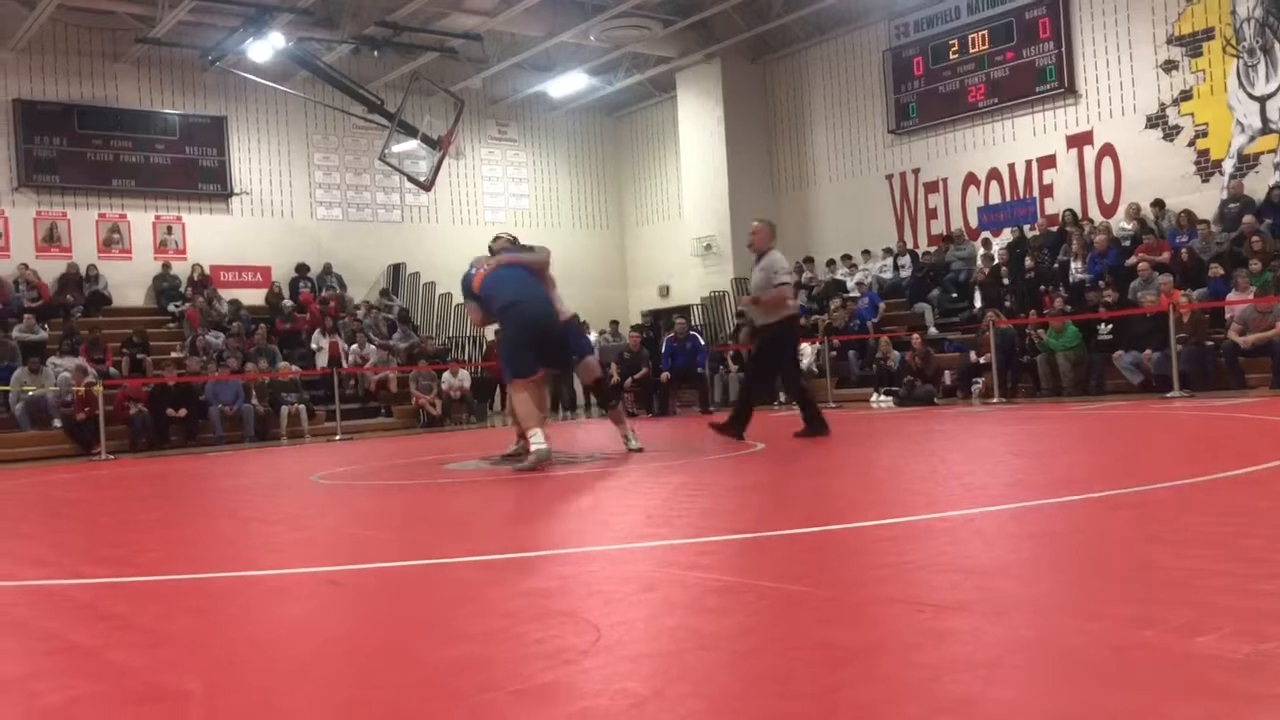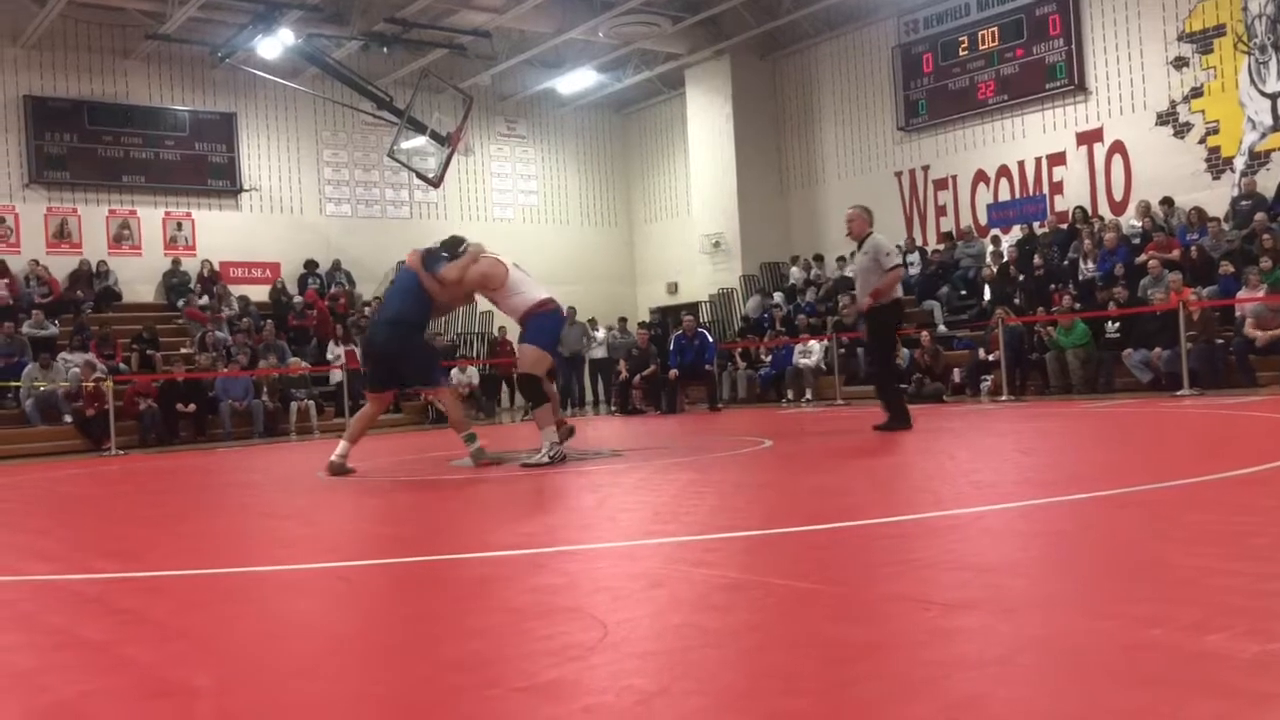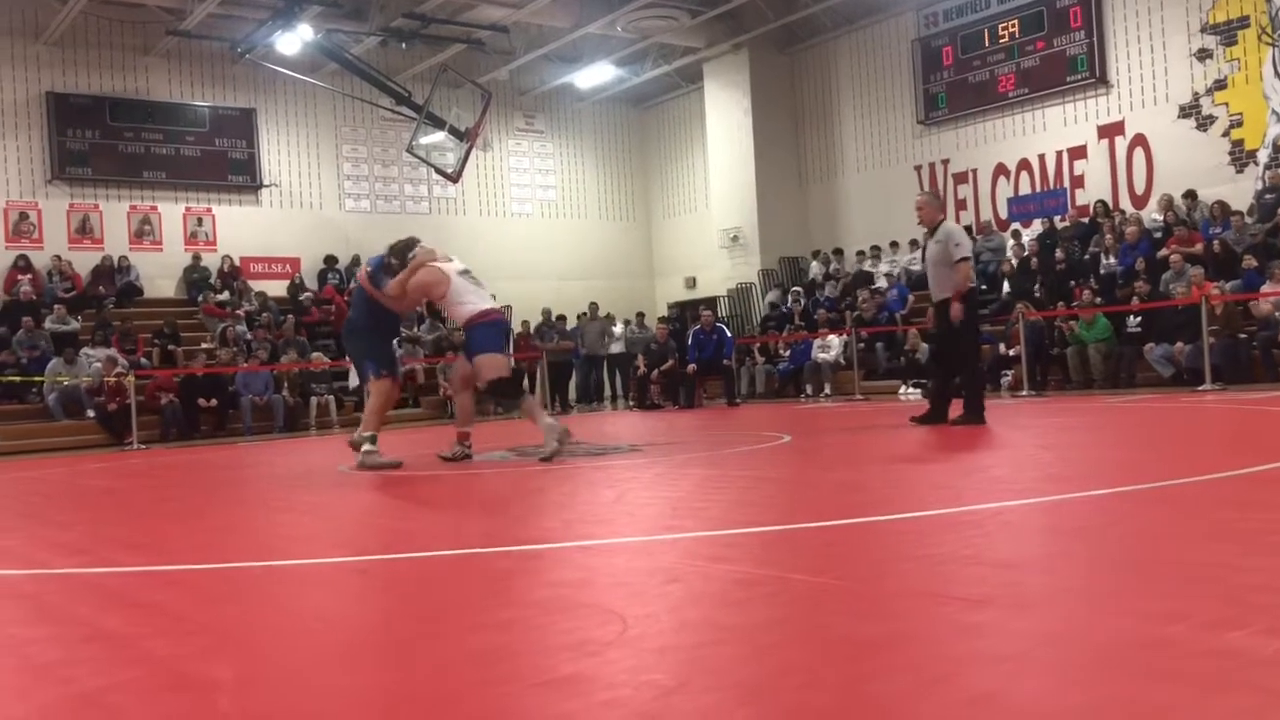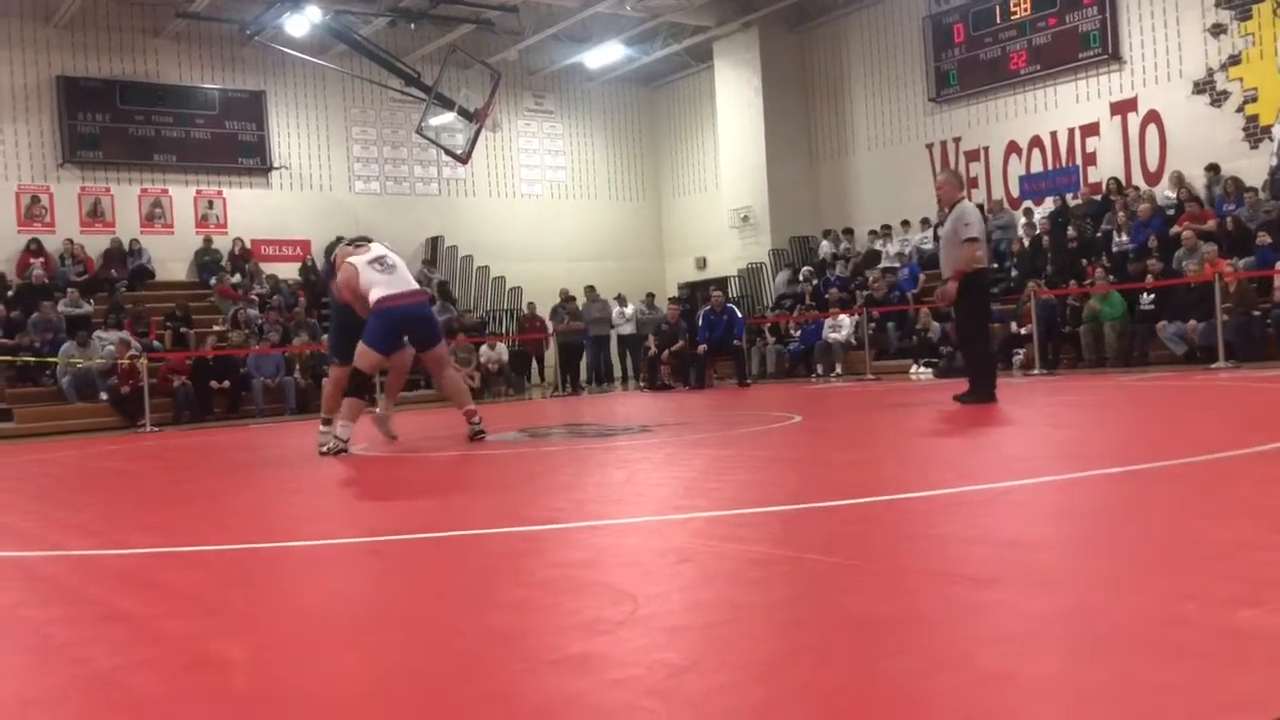
dt=0.7s
person 1, frame 1
left shoulder: (775, 260)
right shoulder: (761, 263)
left elbow: (784, 293)
left wrist: (754, 301)
left hip: (781, 327)
right hip: (766, 328)
left knee: (790, 380)
right knee: (754, 377)
left ankle: (815, 423)
right ankle: (737, 424)
person 1, frame 2
left shoulder: (879, 243)
right shoulder: (862, 249)
left elbow: (896, 273)
left wrist: (872, 297)
right wrist: (862, 303)
left hip: (886, 310)
right hip: (875, 312)
left knee: (881, 364)
right knee: (881, 365)
left ankle: (897, 413)
right ankle: (898, 415)
person 1, frame 3
left shoulder: (951, 231)
right shoulder: (933, 237)
left elbow: (964, 266)
left wrist: (957, 300)
right wrist: (935, 306)
left hip: (960, 303)
right hip: (944, 305)
left knee: (966, 358)
right knee: (941, 358)
left ankle: (974, 411)
right ankle: (937, 411)
person 1, frame 4
left shoulder: (965, 210)
right shoulder: (953, 213)
left elbow: (972, 248)
left wrist: (954, 280)
right wrist: (945, 283)
left hip: (970, 282)
right hip: (962, 283)
left knee: (976, 336)
right knee: (966, 337)
left ankle: (985, 389)
right ankle: (978, 387)
person 2, frame 1
left shoulder: (470, 276)
left elbow: (478, 319)
left hip: (517, 319)
right hip: (547, 318)
left knee: (519, 388)
right knee: (537, 381)
left ankle: (539, 448)
right ankle: (536, 442)
person 2, frame 2
left shoulder: (421, 263)
right shoulder: (432, 257)
left elbow: (436, 308)
left wrist: (462, 298)
left hip: (376, 336)
right hip: (400, 335)
left knee: (376, 404)
right knee: (445, 392)
left ankle: (338, 458)
right ankle: (477, 451)
person 2, frame 3
left shoulder: (392, 269)
right shoulder: (377, 269)
right elbow: (396, 302)
left hip: (381, 336)
right hip: (361, 335)
left knee: (391, 392)
right knee: (382, 388)
left ankle: (361, 436)
right ankle: (367, 451)
person 2, frame 4
right shoulder: (332, 272)
right hip: (346, 324)
left knee: (402, 363)
right knee: (338, 375)
left ankle: (384, 413)
right ankle: (325, 431)
person 3, frame 1
left shoulder: (534, 268)
left elbow: (544, 257)
left wrist: (508, 259)
left hip: (567, 329)
left knee: (598, 385)
left ankle: (627, 435)
right ankle: (522, 443)
person 3, frame 2
left shoulder: (480, 268)
right shoulder: (482, 262)
left wrist: (417, 267)
left hip: (543, 317)
right hip: (544, 315)
left knee: (528, 381)
right knee: (538, 379)
left ankle: (553, 447)
right ankle: (560, 426)
person 3, frame 3
left shoulder: (424, 276)
right shoulder: (448, 261)
left elbow: (398, 305)
left wrist: (367, 285)
left hip: (484, 326)
right hip: (493, 322)
left knee: (499, 385)
right knee: (460, 384)
left ankle: (552, 431)
right ankle: (462, 445)
person 3, frame 4
left shoulder: (346, 272)
right shoulder: (381, 247)
left elbow: (363, 309)
left hip: (387, 312)
right hip: (419, 305)
left knee: (359, 377)
right knee: (443, 368)
left ankle: (340, 440)
right ankle: (475, 423)
